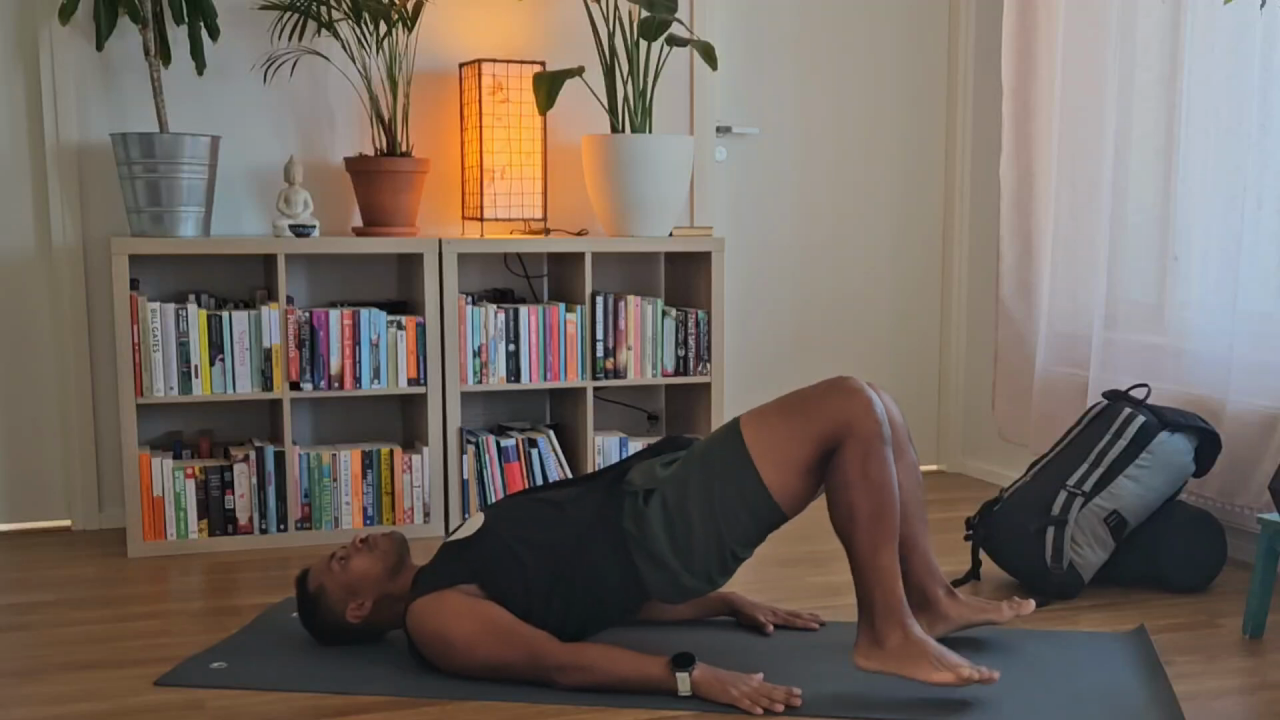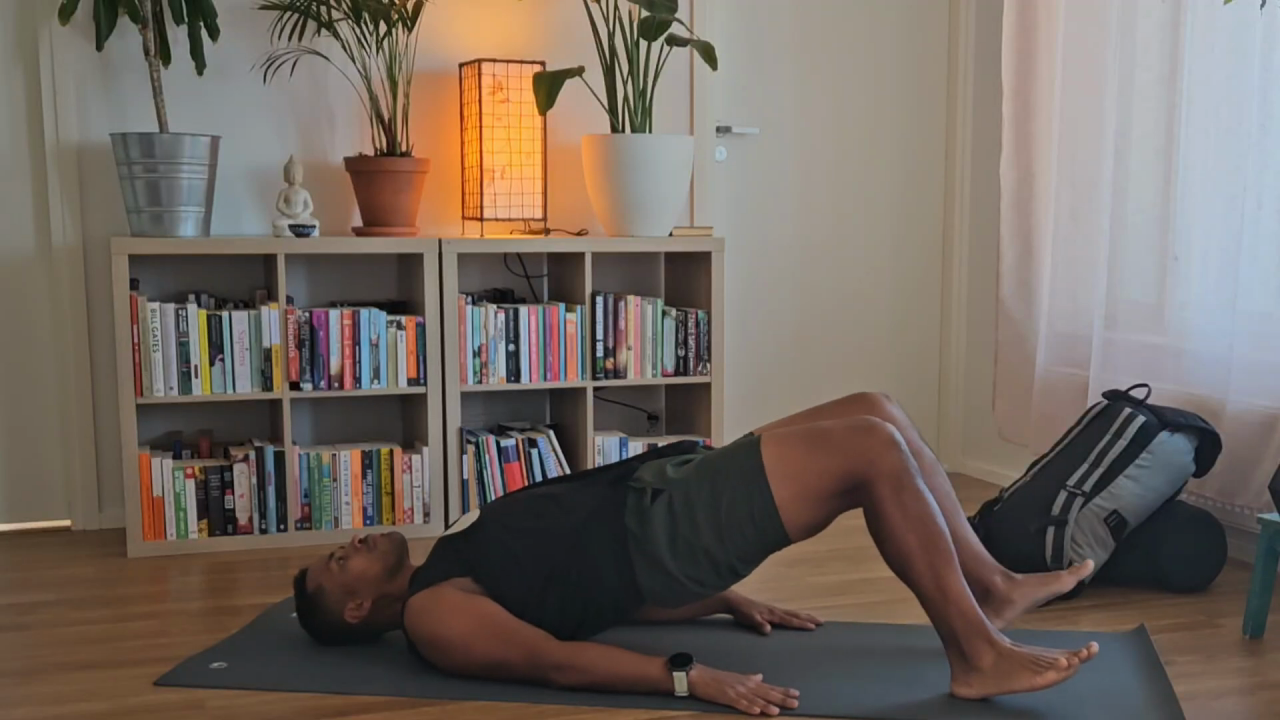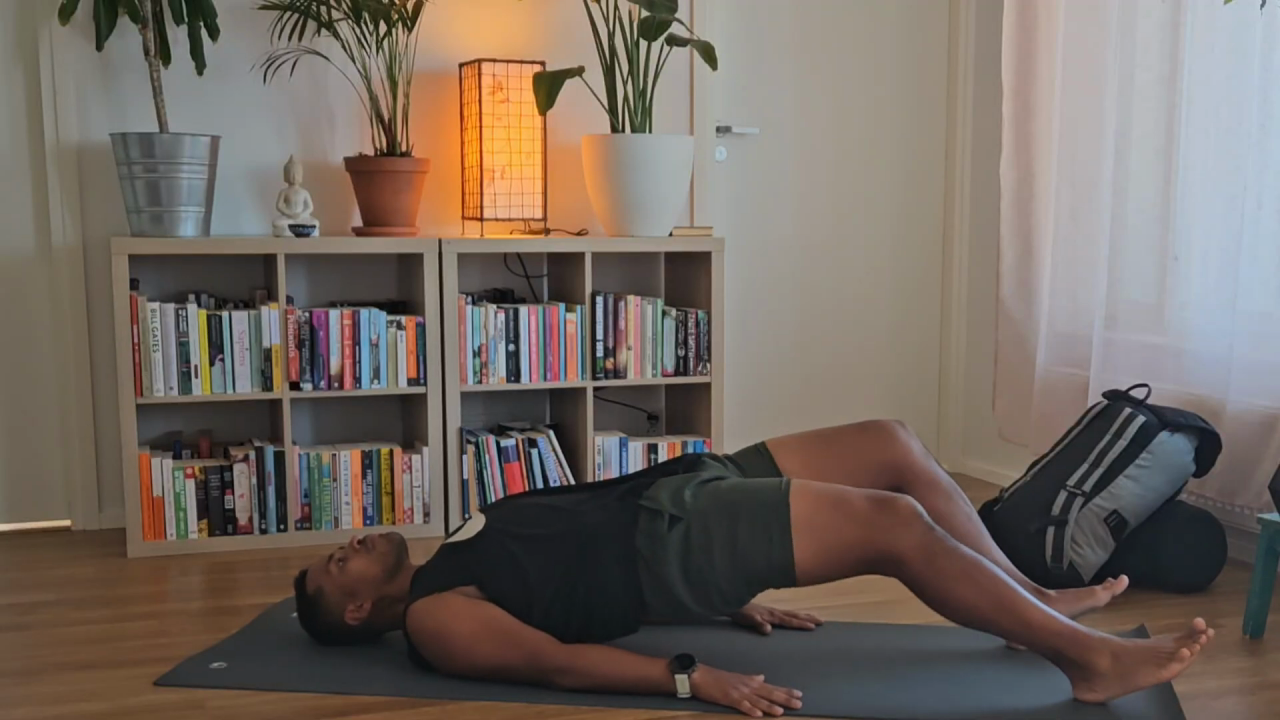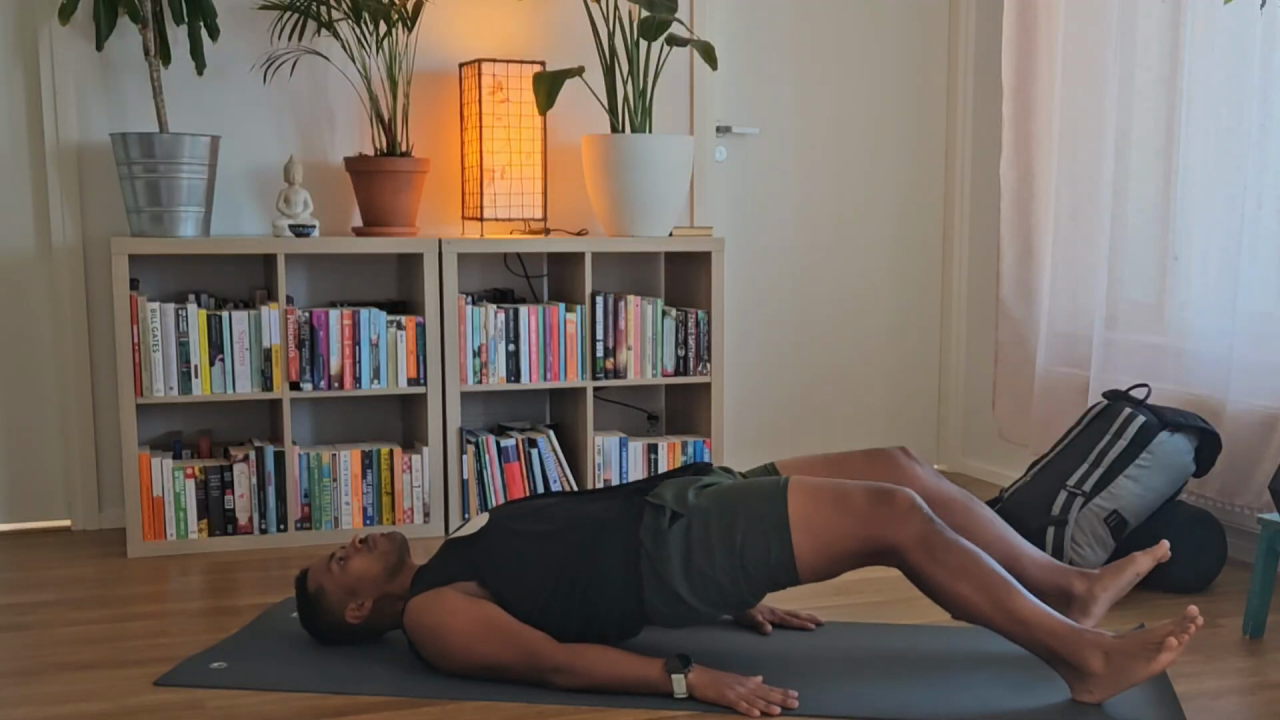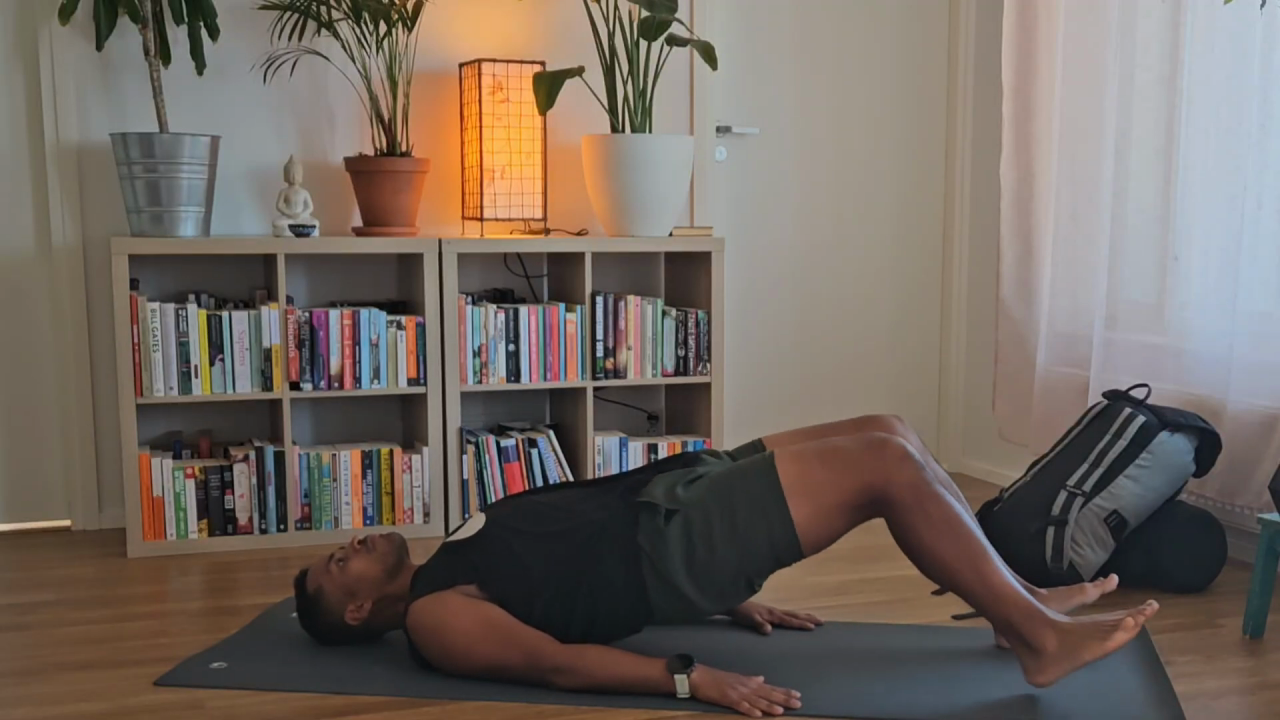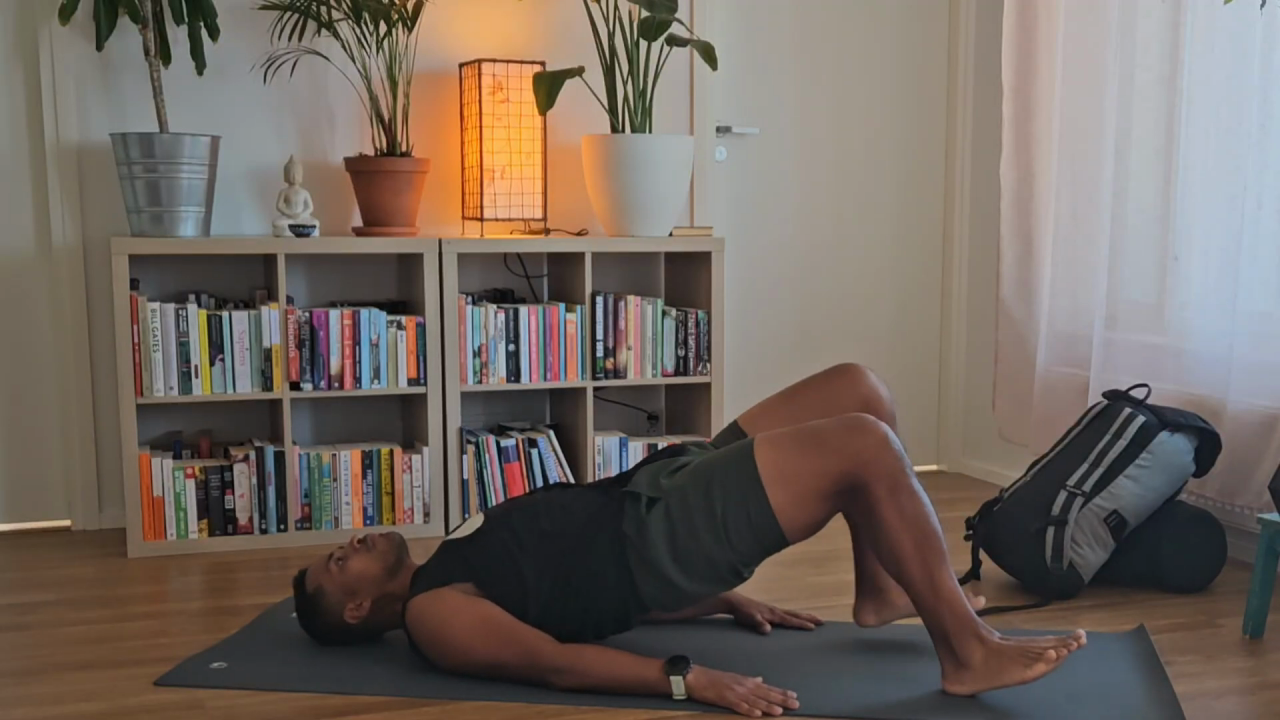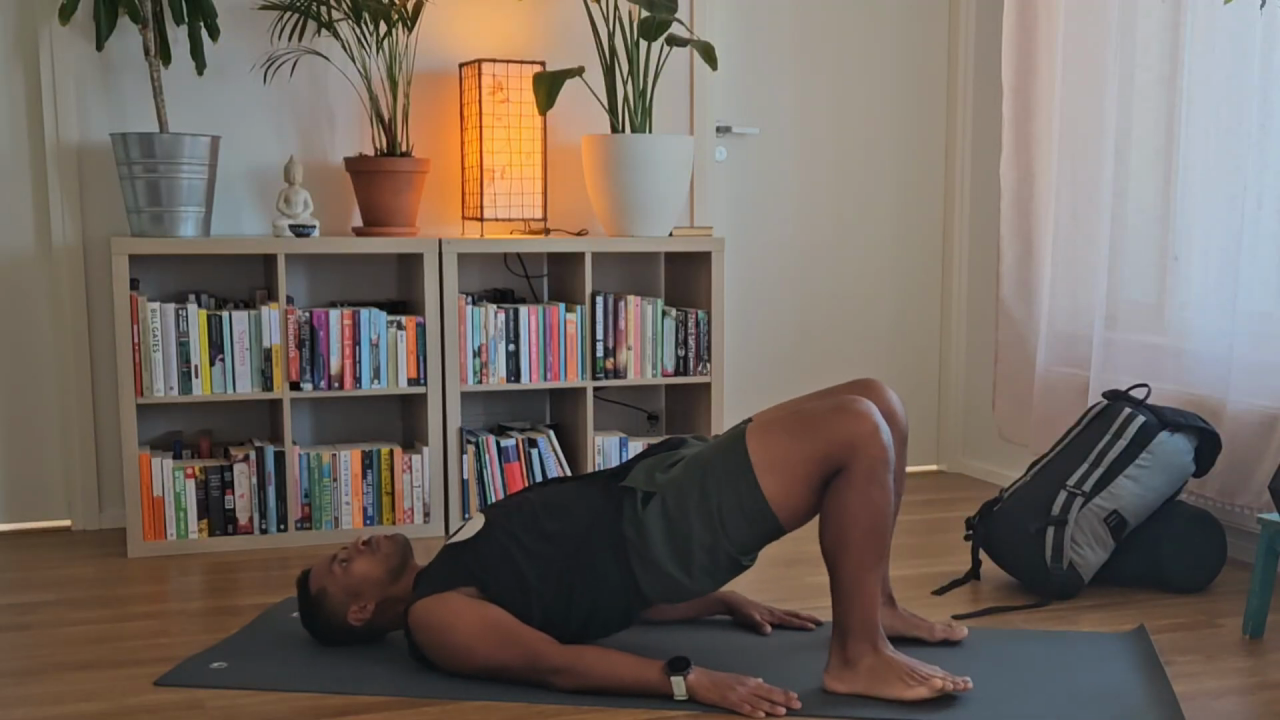
dt=0.7s
person 1, frame 1
left shoulder: (453, 575)
right shoulder: (436, 619)
left wrist: (728, 603)
right hip: (660, 527)
left knee: (870, 407)
right knee: (851, 406)
left ankle: (929, 599)
right ankle: (888, 634)
person 1, frame 2
left shoulder: (451, 569)
right shoulder: (431, 617)
left wrist: (727, 601)
left hip: (660, 505)
right hip: (664, 526)
left knee: (876, 414)
right knee: (871, 444)
left ankle: (993, 589)
person 1, frame 3
left shoulder: (457, 569)
right shoulder: (433, 621)
left wrist: (733, 599)
left hip: (674, 496)
right hip: (674, 543)
left knee: (888, 441)
right knee: (899, 528)
left ankle: (1034, 604)
person 1, frame 4
left shoulder: (455, 570)
right shoulder: (434, 617)
left wrist: (738, 600)
left hip: (676, 507)
right hip: (674, 547)
left knee: (901, 472)
right knee: (897, 517)
left ankle: (1070, 590)
person 1, frame 5
left shoulder: (456, 567)
right shoulder: (434, 619)
left wrist: (728, 598)
left hip: (668, 498)
right hip: (670, 542)
left knee: (885, 434)
right knee: (887, 467)
left ankle: (1020, 600)
right ankle: (1041, 637)
person 1, frame 6
left shoulder: (454, 571)
right shoulder: (432, 617)
left wrist: (725, 597)
left hip: (656, 499)
right hip: (658, 536)
left knee: (857, 388)
right knee: (867, 447)
left ankle: (879, 590)
right ankle: (968, 651)
person 1, frame 7
left shoulder: (454, 575)
right shoulder: (434, 620)
right elbow: (557, 664)
left wrist: (724, 600)
right hip: (658, 529)
left knee: (874, 402)
right knee: (858, 429)
left ankle: (874, 605)
right ankle: (859, 656)
